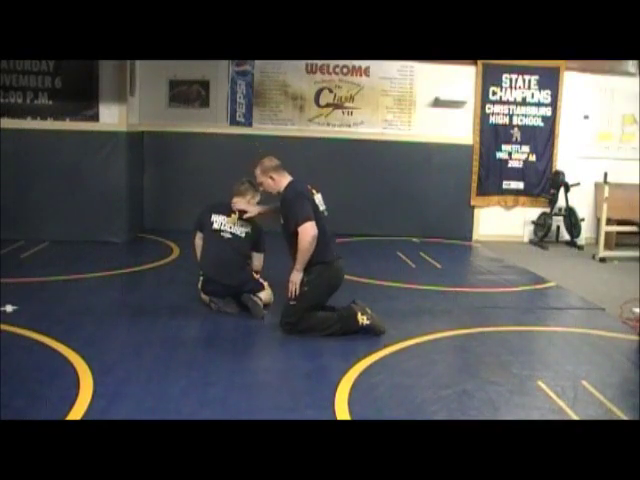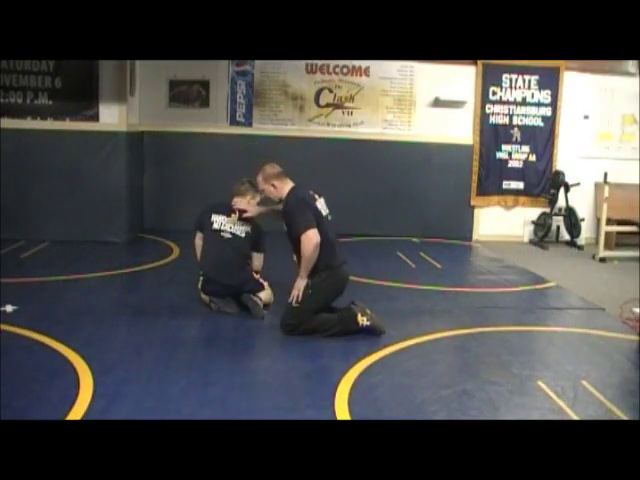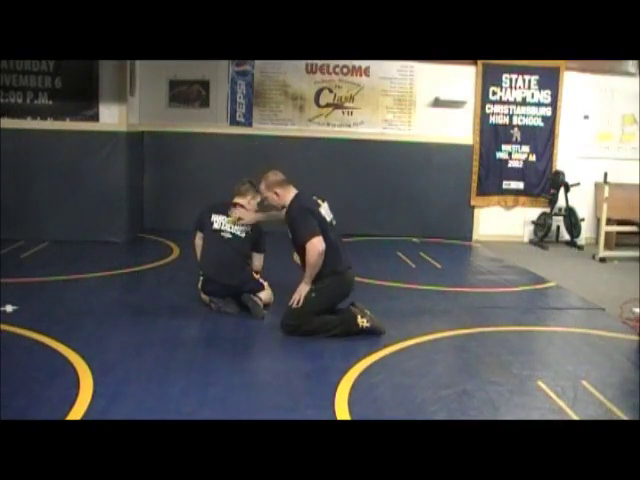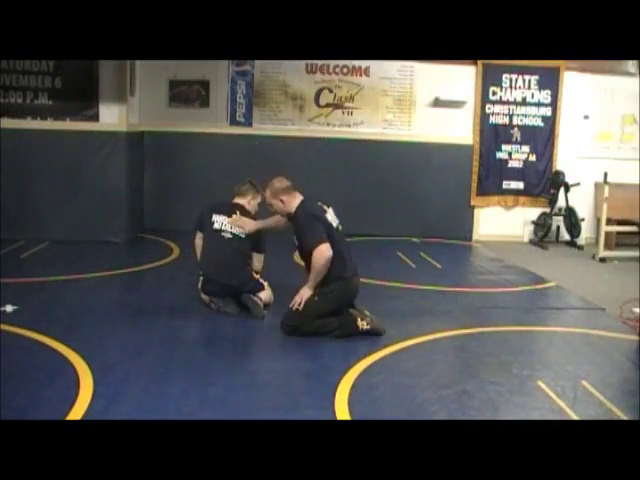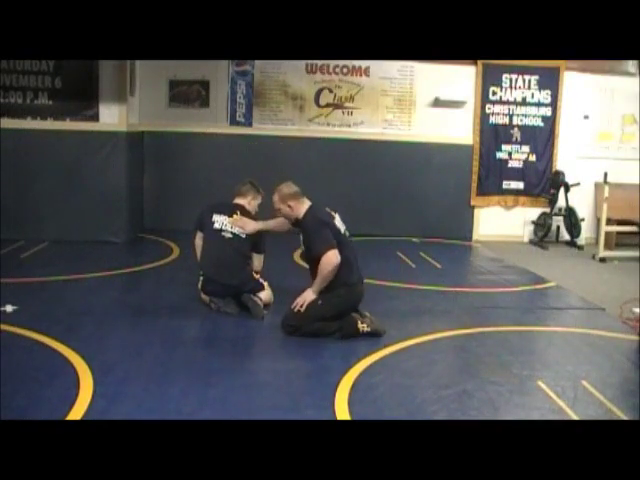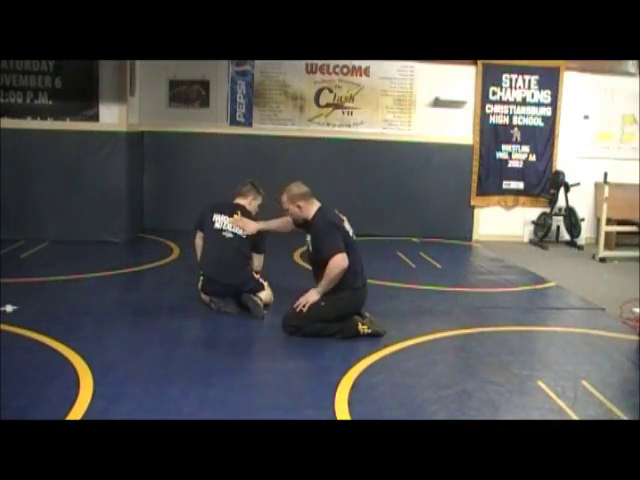
dt=0.1s
person 1, frame 1
left shoulder: (292, 195)
right shoulder: (299, 189)
left elbow: (309, 233)
left wrist: (297, 270)
right wrist: (261, 209)
left hip: (321, 270)
right hip: (328, 266)
left knee: (290, 321)
right knee: (306, 310)
left ankle: (353, 318)
right ankle: (354, 313)
person 1, frame 2
left shoulder: (295, 202)
right shoulder: (301, 194)
left elbow: (312, 240)
left wrist: (302, 277)
right wrist: (260, 210)
left hip: (326, 275)
right hip: (333, 270)
left knee: (291, 323)
right knee: (310, 312)
left ankle: (353, 320)
right ankle: (353, 313)
person 1, frame 3
left shoulder: (299, 210)
right shoulder: (304, 201)
left elbow: (317, 247)
left wrist: (306, 282)
right wrist: (257, 216)
left hip: (333, 279)
right hip: (338, 275)
left knee: (290, 323)
right knee: (302, 311)
left ankle: (352, 321)
right ankle: (351, 313)
person 1, frame 4
left shoulder: (305, 217)
right shoulder: (308, 207)
left elbow: (324, 254)
right elbow: (286, 219)
left wrist: (309, 287)
right wrist: (257, 224)
left hip: (338, 285)
right hip: (343, 280)
left knee: (291, 323)
right knee: (302, 313)
left ankle: (352, 323)
right ankle: (351, 315)
person 1, frame 5
left shoulder: (314, 222)
right shoulder: (313, 213)
left elbow: (333, 260)
right elbow: (288, 223)
left wrist: (313, 290)
right wrist: (258, 225)
left hip: (344, 290)
right hip: (343, 286)
left knee: (291, 323)
right knee: (297, 310)
left ankle: (352, 325)
right ankle: (350, 315)
person 1, frame 6
left shoulder: (323, 223)
right shoulder: (320, 214)
left elbow: (340, 263)
right elbow: (290, 223)
left wrist: (317, 291)
right wrist: (258, 225)
left hip: (347, 294)
right hip: (346, 289)
left knee: (292, 322)
right knee: (298, 311)
left ankle: (353, 326)
right ankle: (351, 316)
person 2, frame 1
left shoulder: (209, 211)
right shoulder: (254, 225)
left elbow: (199, 240)
right elbow: (257, 266)
left hip: (211, 281)
right hip: (241, 282)
left knee: (204, 293)
right knee: (267, 294)
left ankle: (217, 301)
right ankle: (254, 300)
person 2, frame 2
left shoulder: (209, 211)
right shoulder: (254, 225)
left elbow: (199, 240)
right elbow: (257, 266)
left hip: (211, 281)
right hip: (241, 282)
left knee: (204, 293)
right knee: (267, 294)
left ankle: (217, 300)
right ankle: (255, 299)
person 2, frame 3
left shoulder: (209, 211)
right shoulder: (254, 225)
left elbow: (199, 240)
right elbow: (257, 266)
left hip: (211, 281)
right hip: (241, 282)
left knee: (204, 293)
right knee: (267, 294)
left ankle: (217, 301)
right ankle: (254, 300)
person 2, frame 4
left shoulder: (209, 211)
left elbow: (199, 240)
right elbow: (257, 266)
left hip: (211, 281)
right hip: (241, 282)
left knee: (204, 293)
right knee: (267, 294)
left ankle: (217, 300)
right ankle: (255, 299)
person 2, frame 5
left shoulder: (210, 211)
left elbow: (199, 240)
right elbow: (257, 266)
left hip: (211, 281)
right hip: (241, 282)
left knee: (205, 293)
right knee: (267, 294)
left ankle: (217, 301)
right ankle: (255, 299)
person 2, frame 6
left shoulder: (210, 211)
left elbow: (199, 240)
right elbow: (257, 266)
left hip: (212, 281)
right hip: (241, 282)
left knee: (205, 292)
right knee: (267, 294)
left ankle: (217, 300)
right ankle: (255, 299)
